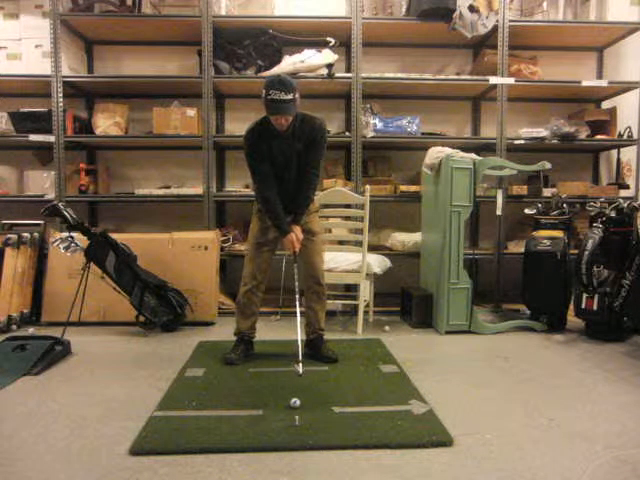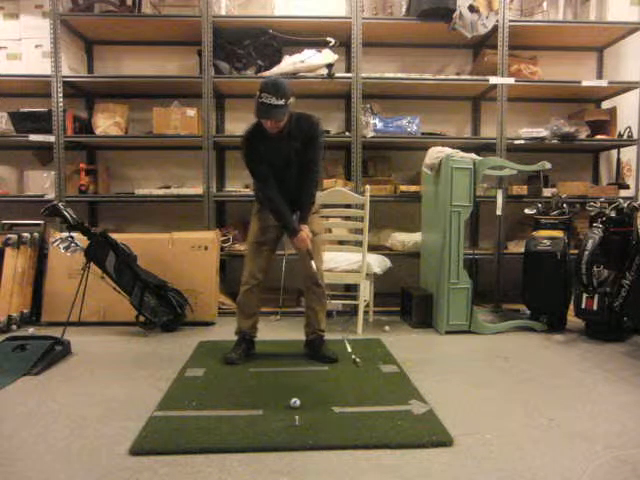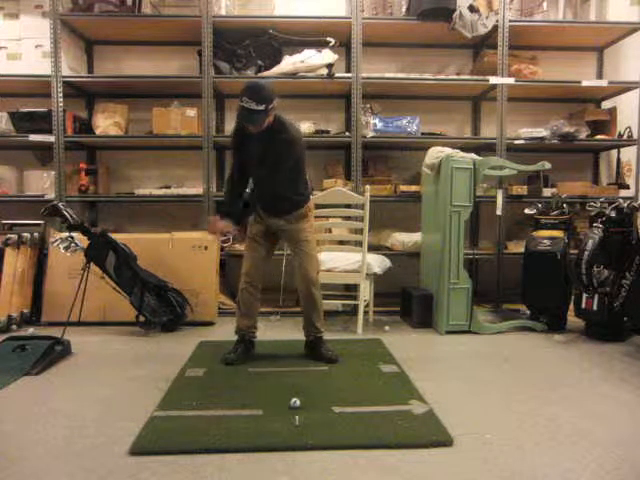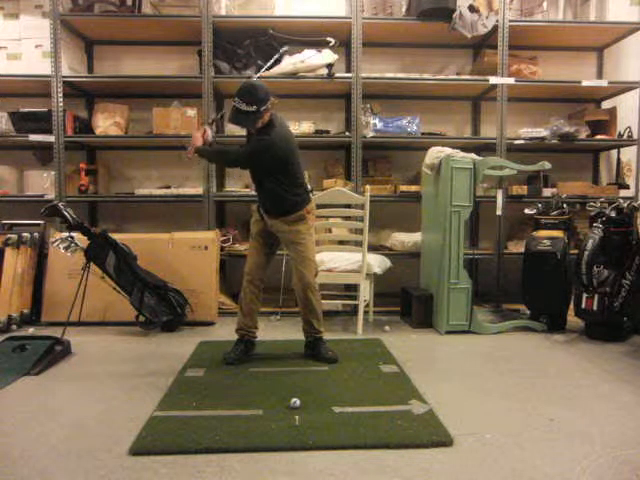
dt=0.4s
person 1, frame 1
left shoulder: (314, 128)
right shoulder: (254, 136)
left elbow: (310, 178)
right elbow: (265, 186)
left wrist: (298, 222)
right wrist: (284, 229)
left hip: (304, 209)
right hip: (268, 210)
left knee: (314, 274)
right knee: (253, 275)
left ankle: (314, 338)
right ankle: (244, 339)
person 1, frame 2
left shoulder: (310, 126)
right shoulder: (251, 139)
left elbow: (311, 176)
right elbow: (266, 188)
left wrist: (303, 222)
right wrist: (289, 228)
left hip: (304, 209)
right hip: (268, 212)
left knee: (313, 274)
right knee: (252, 276)
left ankle: (315, 339)
right ankle: (245, 338)
person 1, frame 3
left shoulder: (288, 137)
right shoulder: (241, 132)
left elbow: (268, 186)
right elbow: (238, 177)
left wrist: (234, 219)
right wrist: (225, 213)
left hip: (295, 213)
right hip: (262, 213)
left knee: (308, 277)
right knee: (250, 275)
left ankle: (315, 340)
right ankle: (246, 339)
person 1, frame 4
left shoulder: (271, 142)
right shoulder: (261, 125)
left elbow: (235, 158)
right elbow: (243, 153)
left wrist: (201, 149)
right wrist: (208, 146)
left hip: (294, 216)
right hip: (265, 212)
left knee: (305, 280)
right knee: (252, 276)
left ankle: (314, 340)
right ankle: (245, 338)
